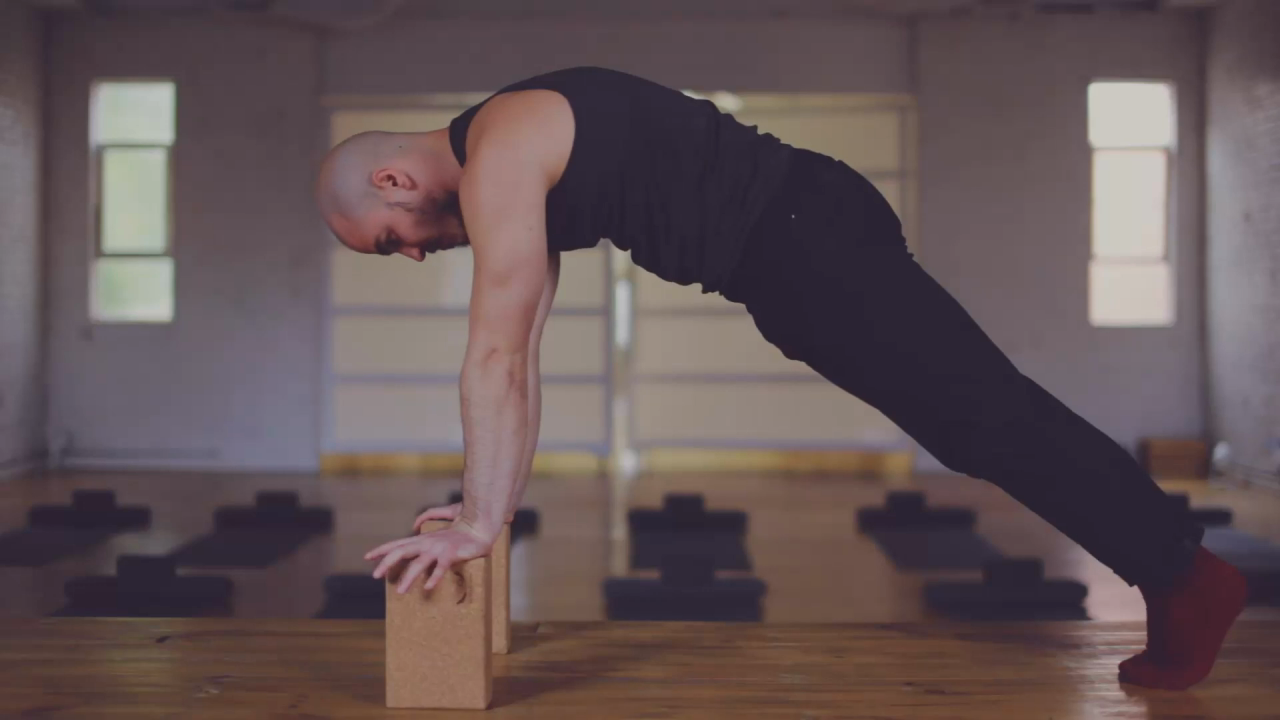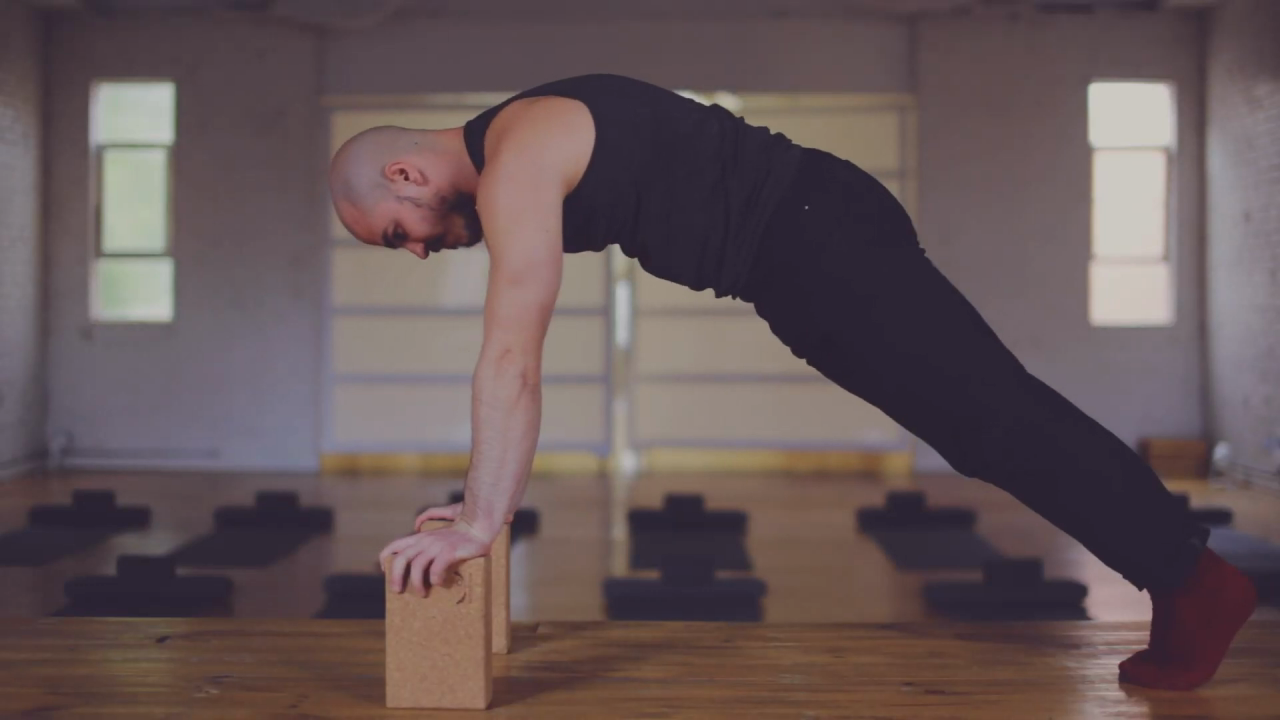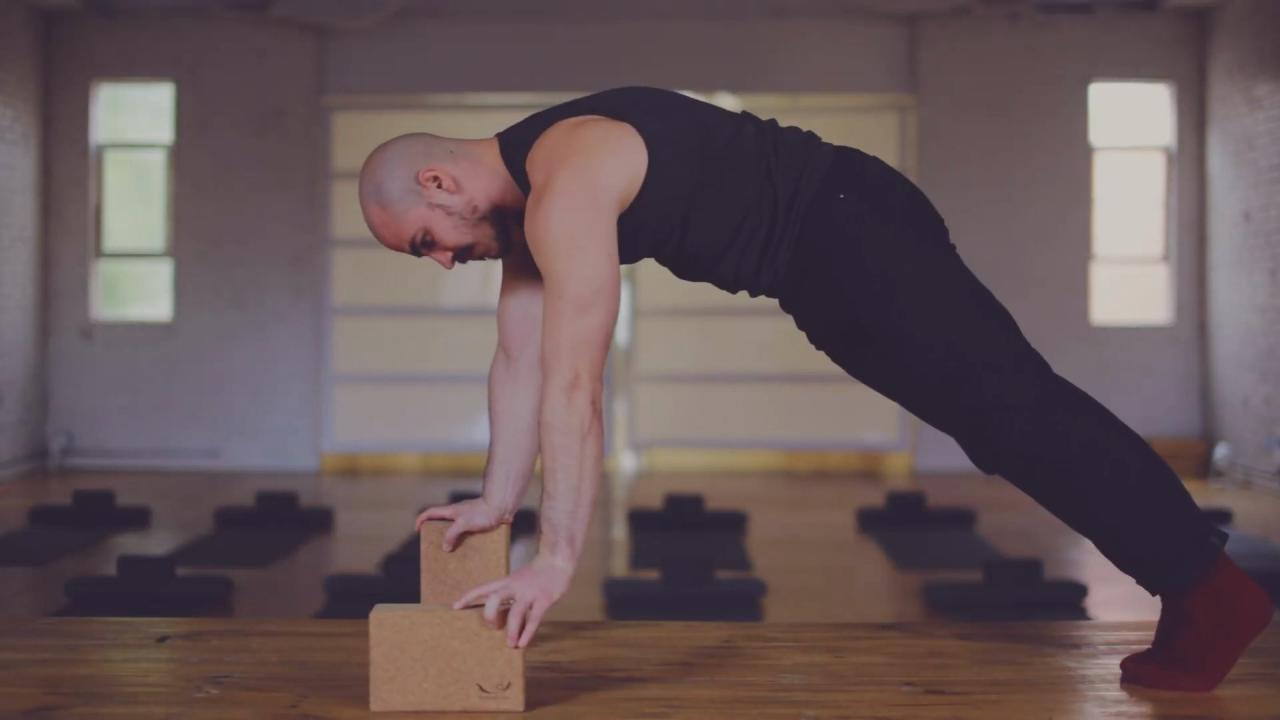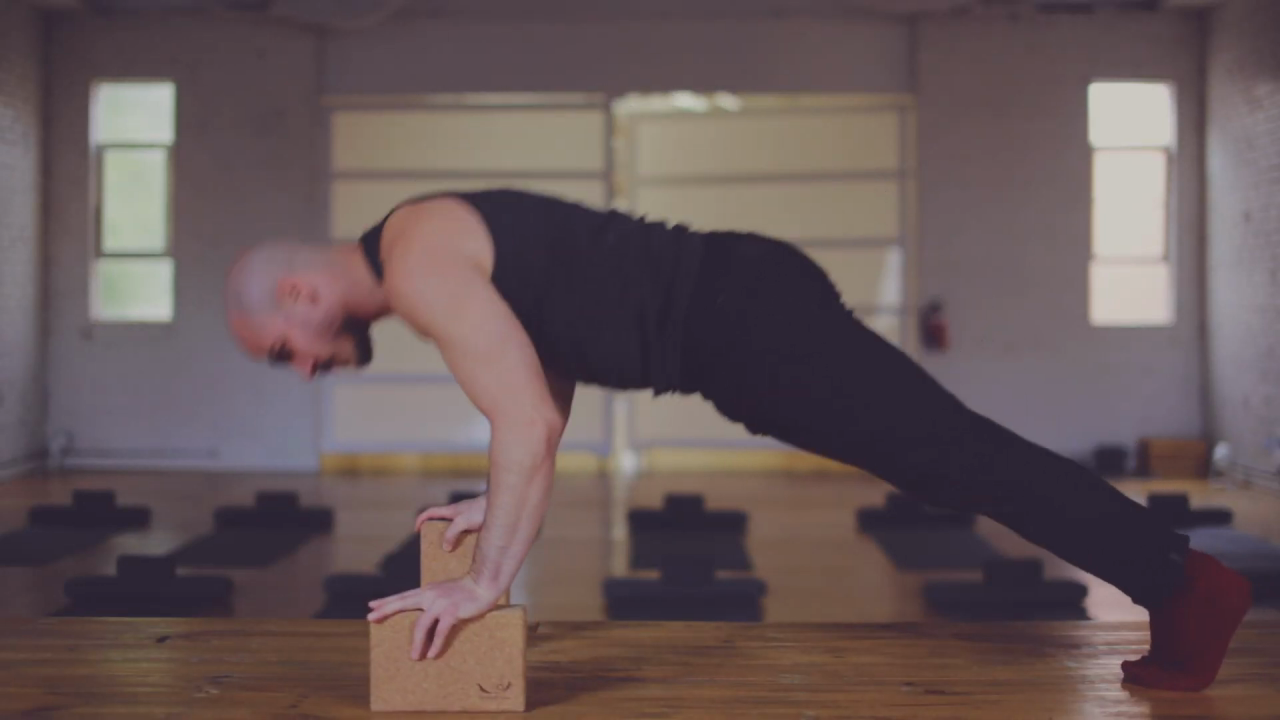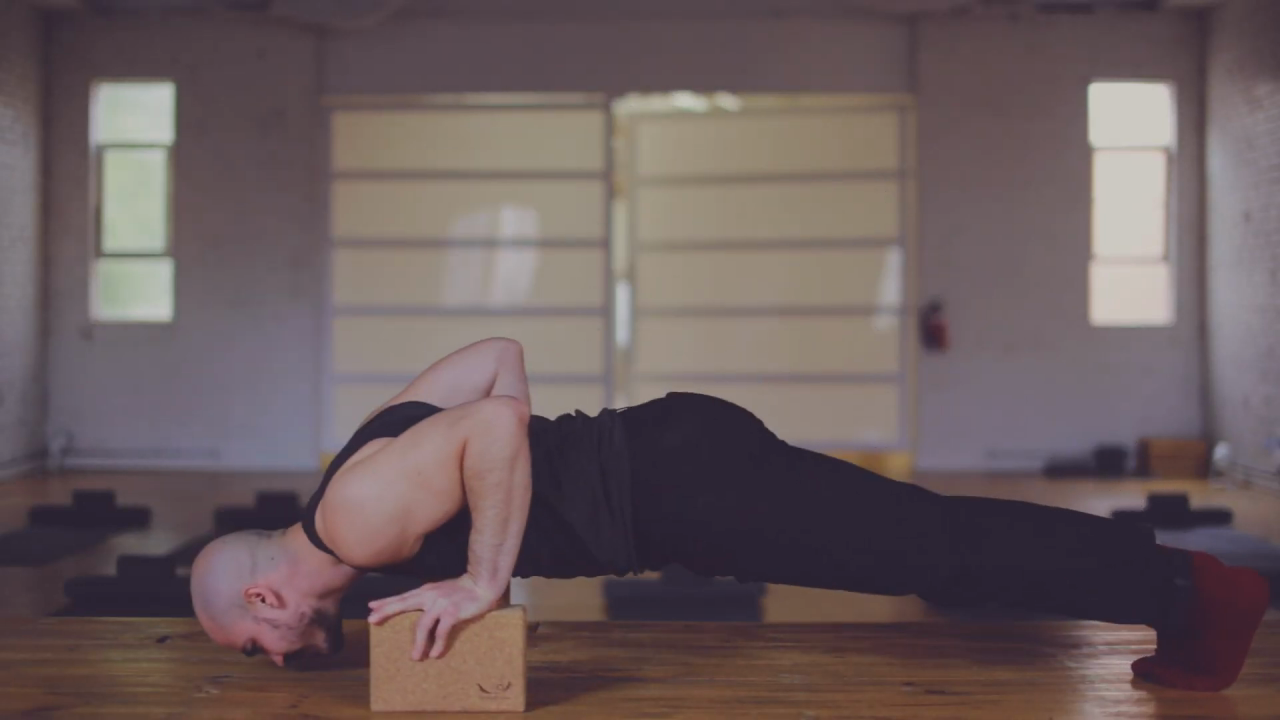
dt=0.7s
person 1, frame 1
left shoulder: (498, 158)
right shoulder: (512, 173)
left elbow: (495, 355)
right elbow: (517, 352)
left wrist: (479, 523)
right wrist: (490, 504)
left hip: (807, 237)
right hip: (794, 247)
left knee: (992, 417)
right knee: (981, 419)
left ankle: (1188, 579)
right ankle: (1172, 580)
person 1, frame 2
left shoulder: (516, 163)
right shoulder: (509, 178)
left elbow: (509, 357)
right elbow: (516, 355)
left wrist: (478, 524)
right wrist: (487, 501)
left hip: (818, 235)
right hip: (801, 247)
left knee: (994, 415)
right knee: (986, 419)
left ankle: (1195, 580)
right ankle: (1181, 582)
person 1, frame 3
left shoulder: (564, 188)
right shoulder: (520, 195)
left elbow: (573, 384)
right elbow: (521, 358)
left wrist: (556, 559)
right wrist: (496, 499)
left hip: (853, 228)
right hip: (824, 258)
left knee: (1022, 413)
right knee: (1007, 421)
right ankle: (1193, 588)
person 1, frame 4
left shoulder: (417, 262)
right shoulder: (427, 251)
left elbow: (527, 422)
right elbow: (547, 387)
left wrist: (486, 581)
right wrist: (496, 505)
left hip: (742, 321)
right hip: (733, 312)
left knee: (959, 459)
right knee: (951, 460)
left ankle: (1188, 591)
right ankle: (1172, 586)
person 1, frame 5
left shoulder: (355, 519)
right shoulder: (369, 470)
left elbow: (499, 425)
right elbow: (500, 354)
left wrist: (482, 580)
left hip: (687, 490)
right hip: (679, 454)
left knee: (944, 548)
right knee: (941, 535)
right ankle: (1179, 588)
